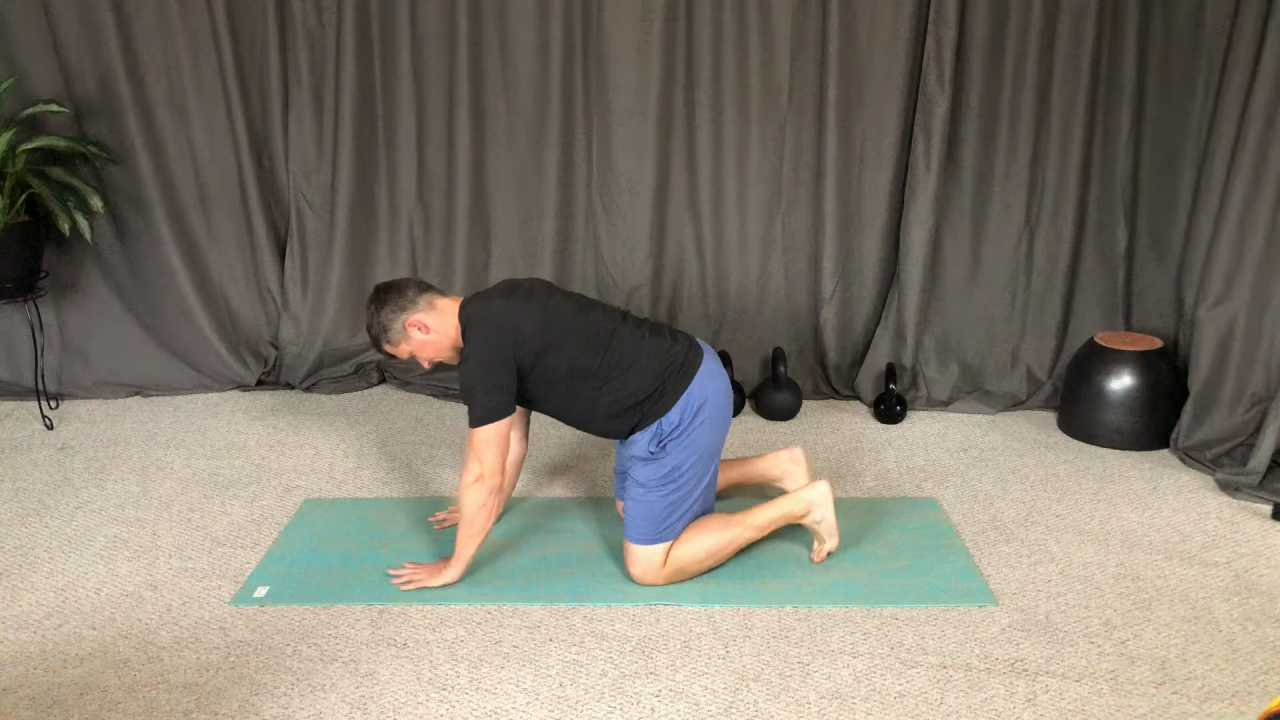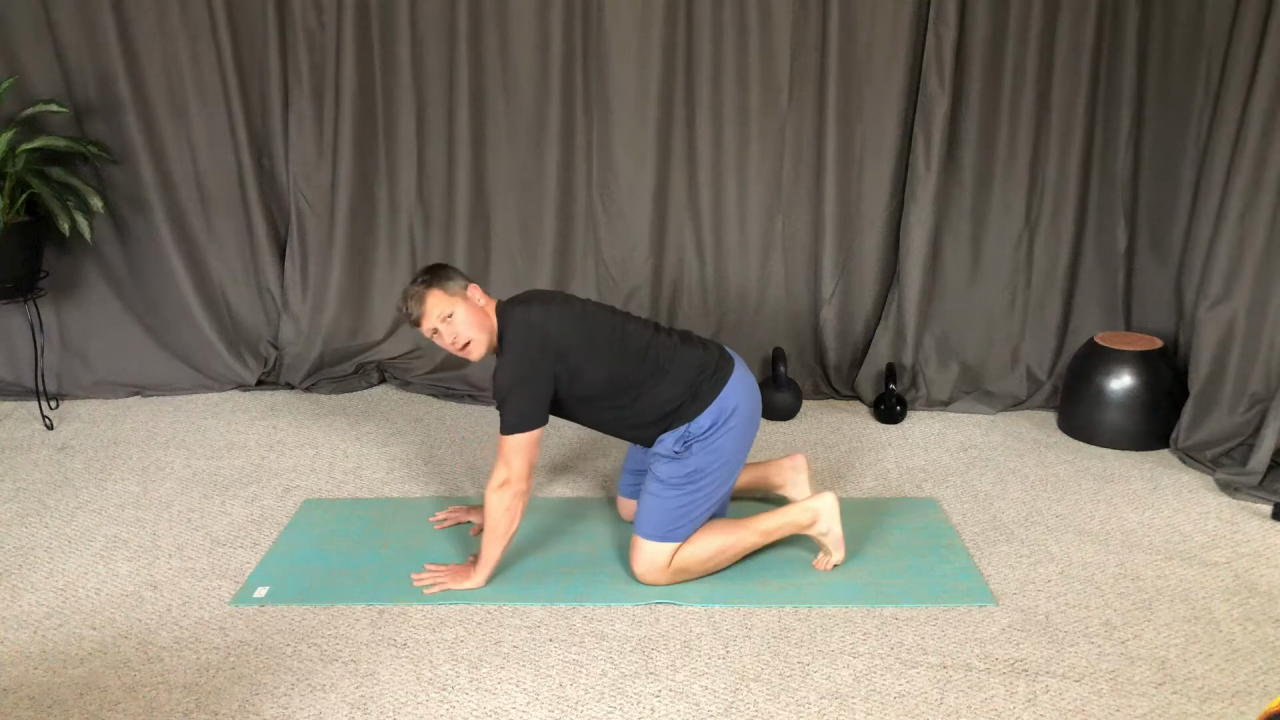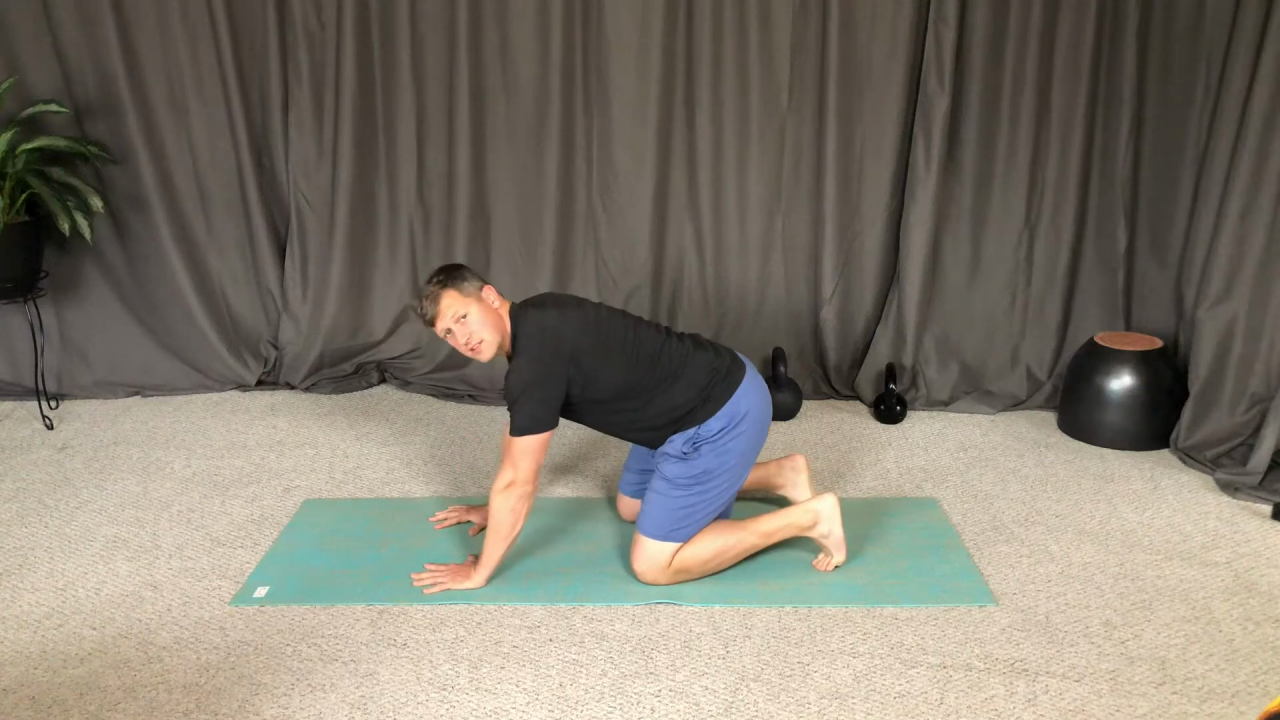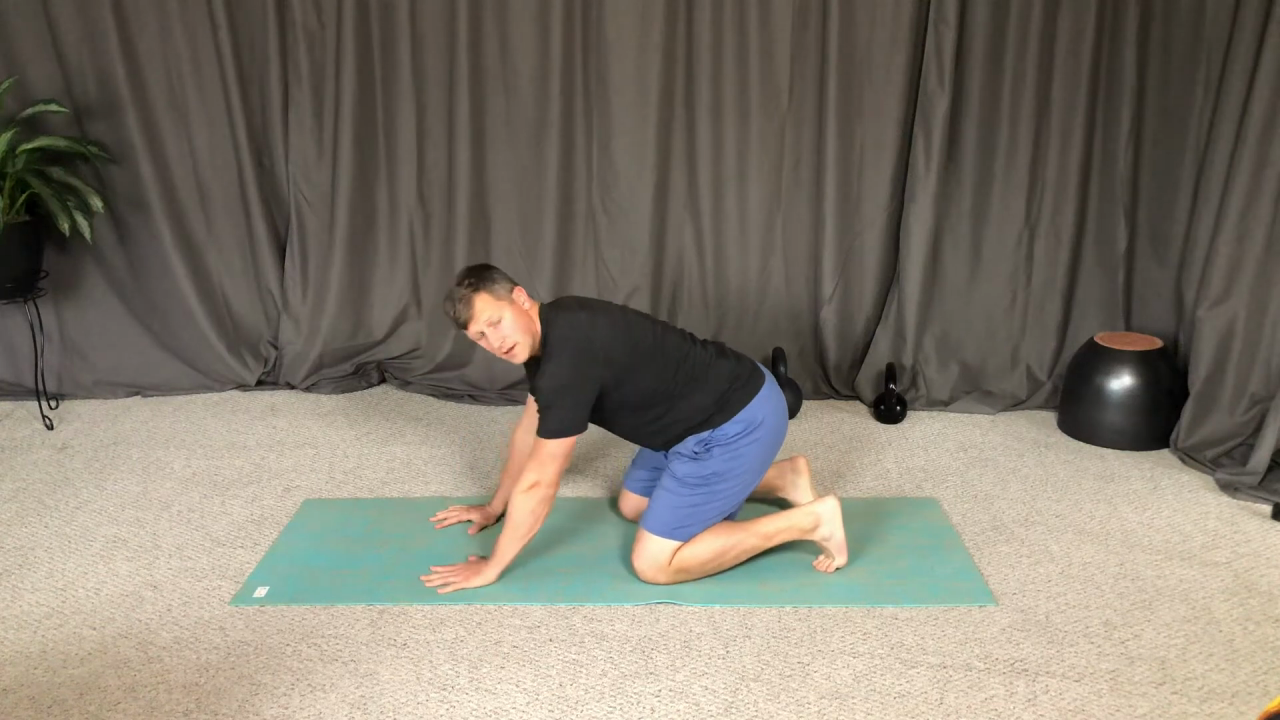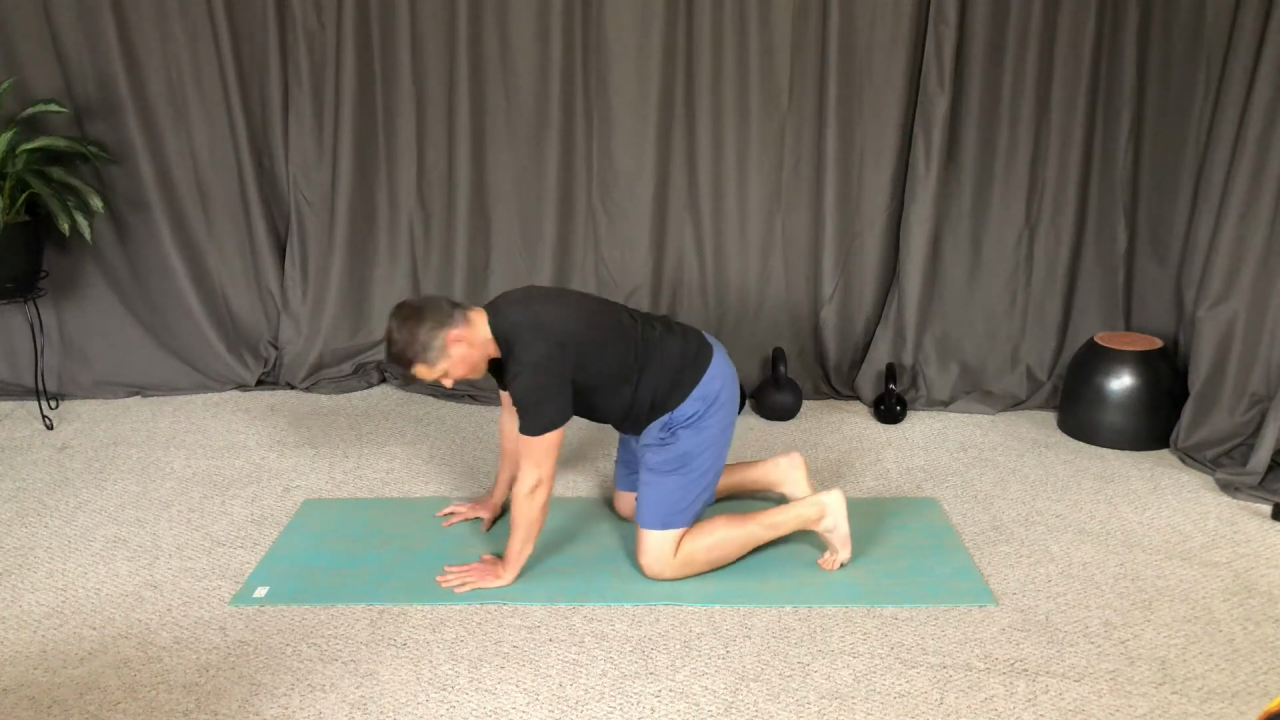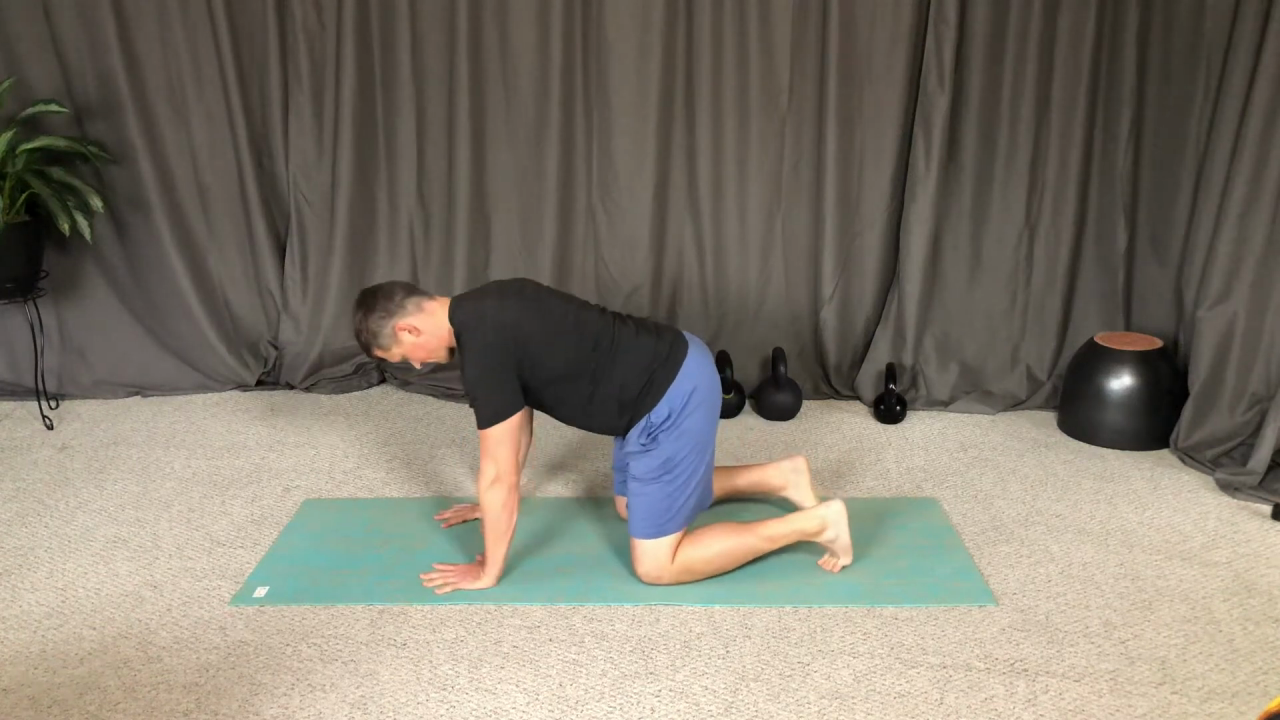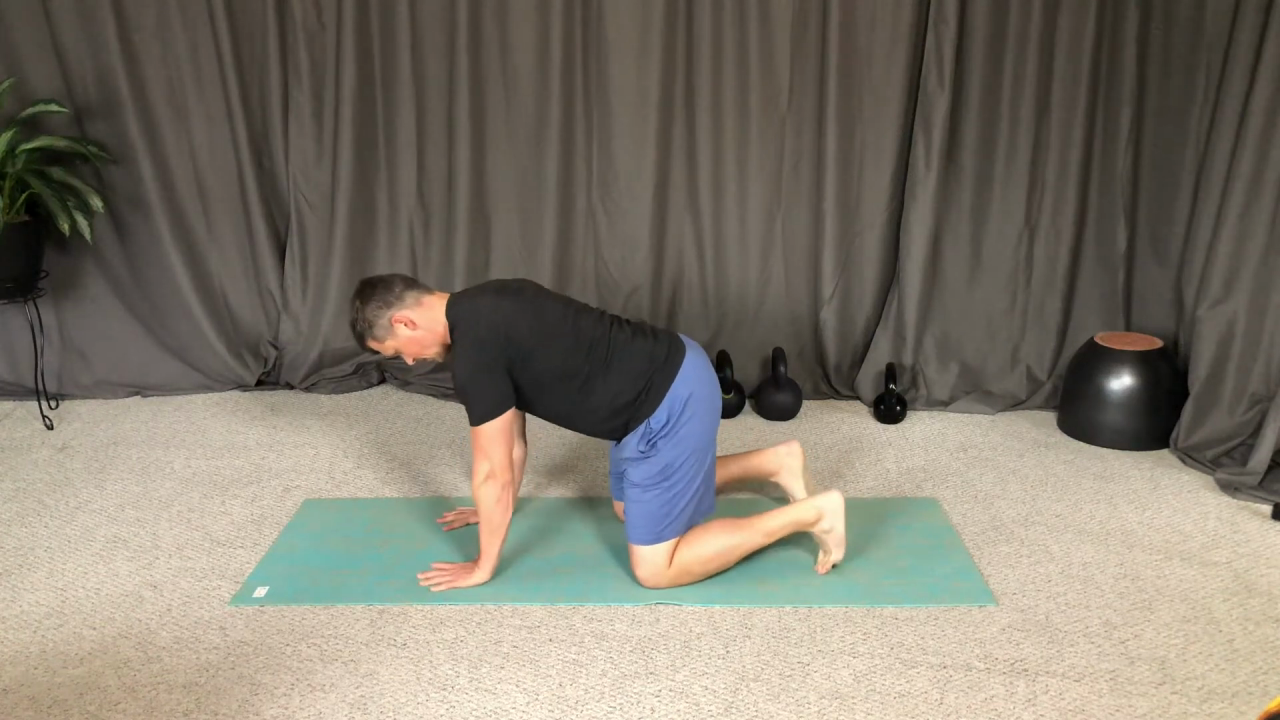
dt=0.7s
person 1, frame 1
left shoulder: (484, 348)
right shoulder: (495, 315)
left elbow: (482, 474)
right elbow: (514, 429)
left wrist: (453, 567)
right wrist: (491, 510)
left hip: (680, 406)
right hip: (686, 375)
left knee: (649, 565)
right knee: (633, 507)
left ankle: (800, 505)
right ankle: (777, 467)
person 1, frame 2
left shoulder: (523, 354)
right shoulder: (522, 320)
left elbow: (513, 481)
right elbow: (520, 433)
left wrist: (479, 571)
right wrist: (492, 508)
left hip: (712, 411)
right hip: (706, 386)
left knee: (652, 564)
right knee: (631, 507)
left ankle: (806, 515)
right ankle: (779, 474)
person 1, frame 3
left shoulder: (536, 356)
right shoulder: (532, 323)
left elbow: (518, 481)
right elbow: (521, 431)
left wrist: (479, 572)
right wrist: (493, 508)
left hip: (722, 415)
right hip: (714, 391)
left knee: (653, 564)
right knee: (631, 507)
left ankle: (809, 516)
right ankle: (781, 475)
person 1, frame 4
left shoulder: (567, 360)
right shoulder: (534, 333)
left elbow: (537, 482)
right elbow: (531, 427)
left wrist: (491, 567)
right wrist: (495, 507)
left hip: (739, 421)
right hip: (707, 409)
left knee: (653, 563)
right knee: (633, 506)
left ankle: (809, 520)
right ankle: (779, 477)
person 1, frame 5
left shoulder: (535, 356)
right shoulder: (489, 323)
left elbow: (535, 480)
right elbow: (515, 418)
left wrist: (506, 569)
right wrist: (495, 499)
left hip: (695, 394)
right hip: (659, 382)
left knee: (660, 559)
right knee: (630, 504)
left ankle: (814, 511)
right ankle: (776, 474)
person 1, frame 6
left shoulder: (483, 349)
right shoulder: (483, 311)
left elbow: (499, 473)
right elbow: (518, 424)
left wrist: (488, 572)
right wrist: (496, 505)
left hip: (673, 396)
right hip: (673, 369)
left knee: (656, 565)
right knee: (632, 507)
left ankle: (815, 523)
right ankle: (780, 477)
person 1, frame 7
left shoulder: (474, 348)
right shoulder: (482, 311)
left elbow: (492, 472)
right elbow: (512, 434)
left wrist: (483, 567)
right wrist: (500, 507)
left hip: (671, 402)
right hip: (672, 372)
left knee: (656, 568)
right knee: (630, 508)
left ankle: (811, 513)
right ankle: (773, 462)
